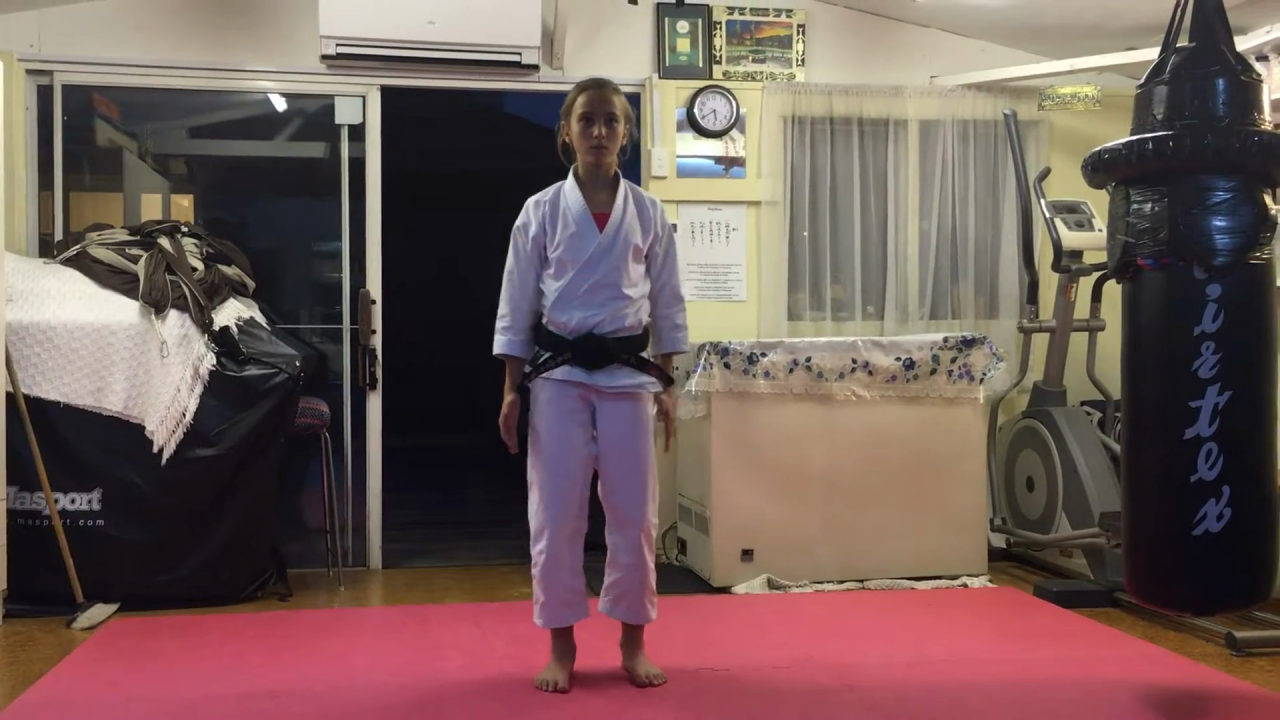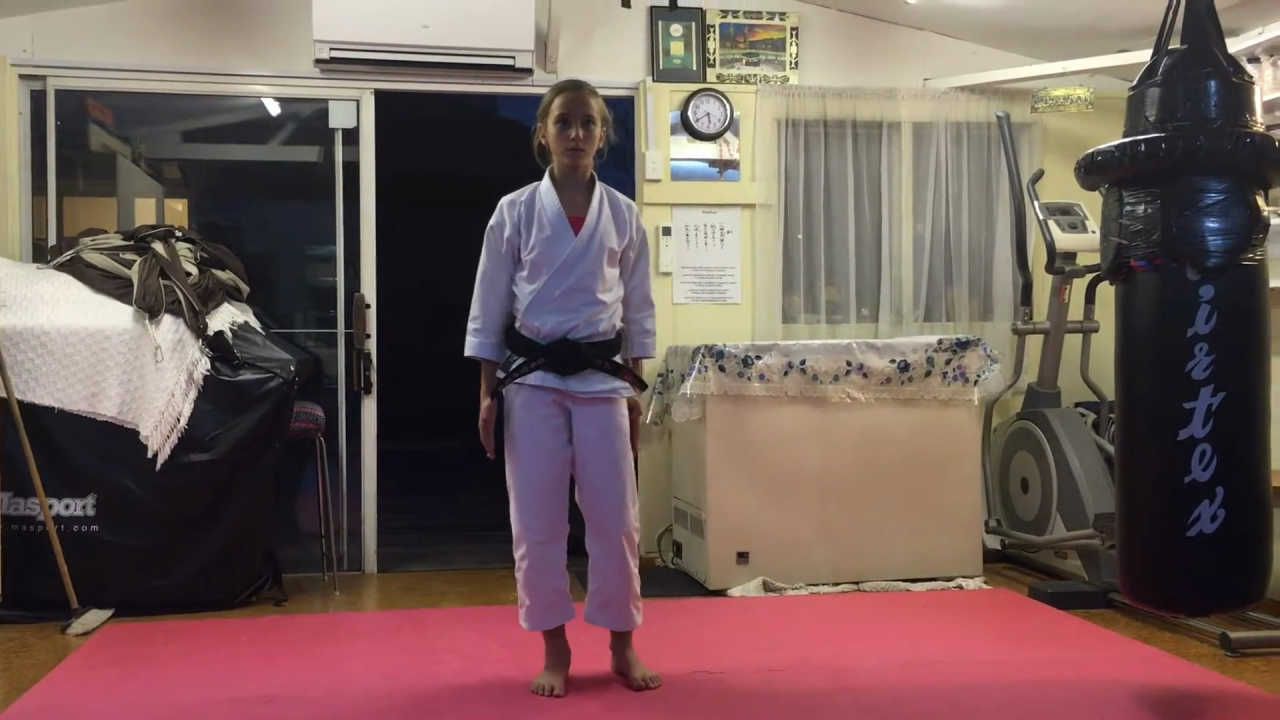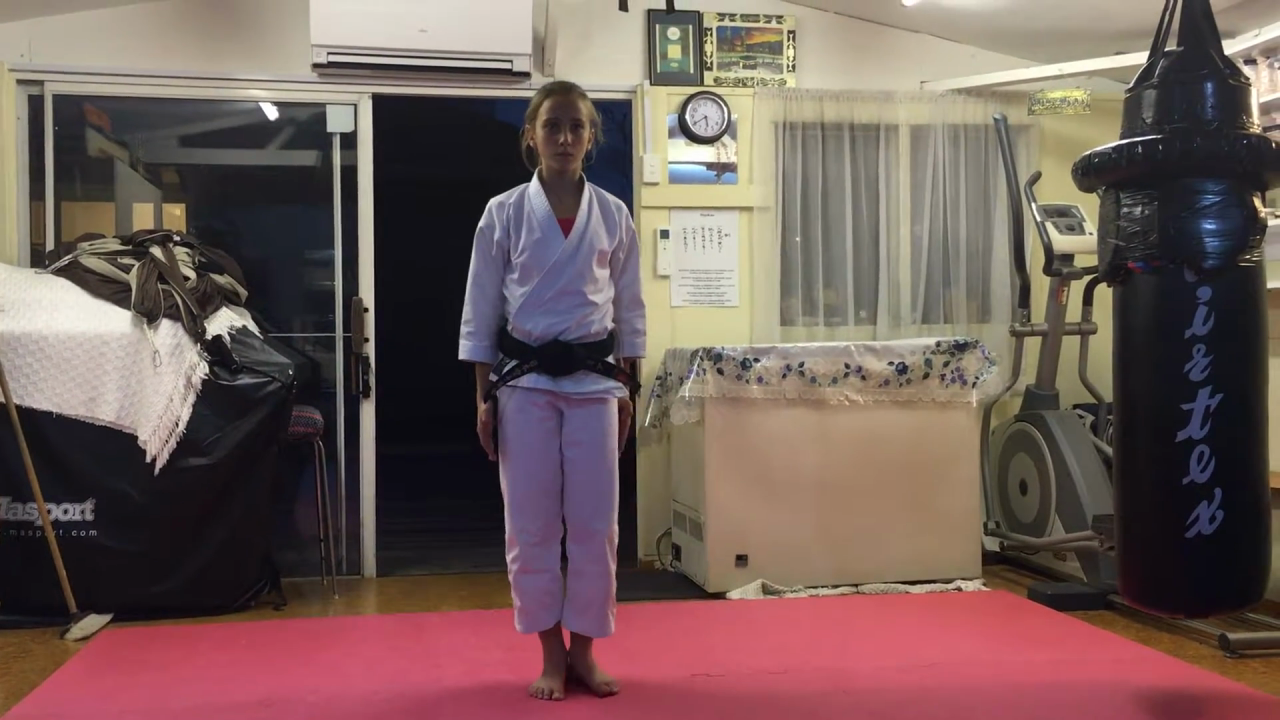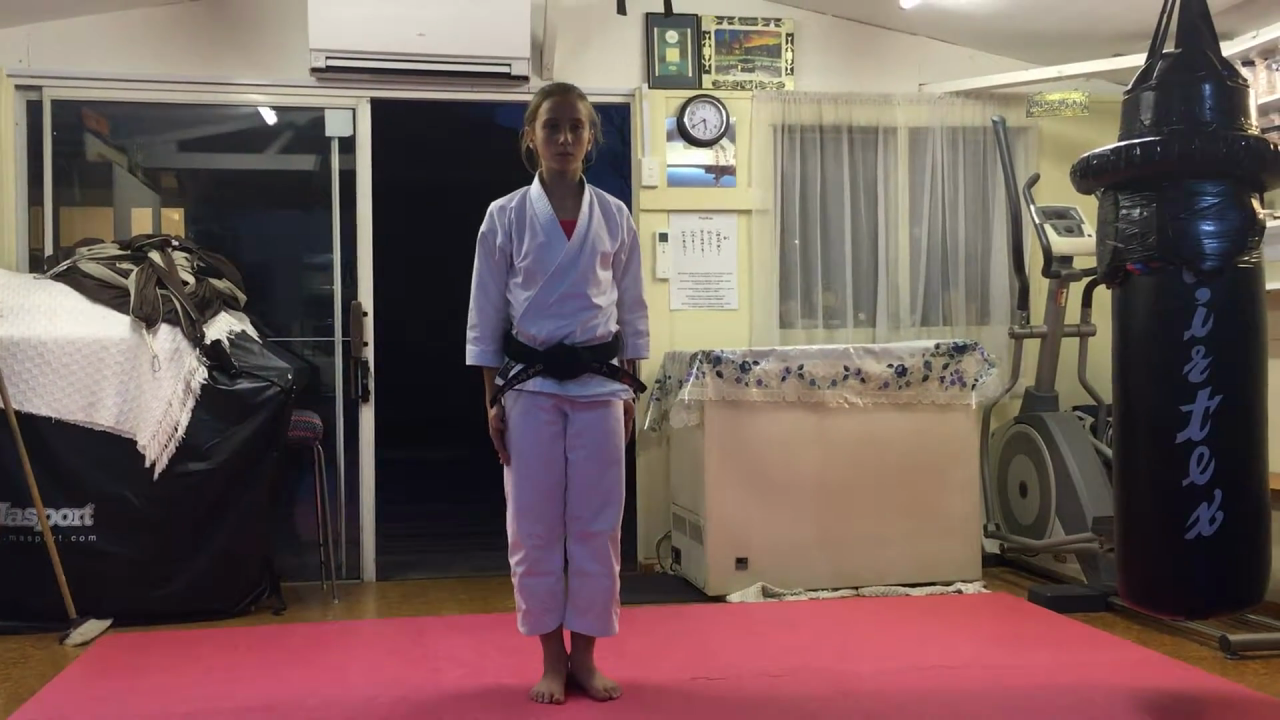
dt=0.3s
person 1, frame 1
left shoulder: (647, 212)
right shoulder: (542, 210)
left elbow: (668, 304)
right elbow: (517, 303)
left wrist: (664, 385)
right wrist: (512, 388)
left hip: (627, 372)
right hip: (558, 373)
left knee: (634, 512)
right knee: (556, 512)
left ankle: (632, 642)
right ankle: (561, 645)
person 1, frame 2
left shoulder: (623, 214)
right shoulder: (515, 211)
left elbow: (638, 307)
right elbow: (489, 306)
left wrist: (634, 389)
right wrist: (488, 393)
left hip: (601, 378)
right hip: (533, 378)
left knee: (615, 517)
right knee: (537, 520)
left ankle: (622, 644)
right ankle: (555, 650)
person 1, frame 3
left shoulder: (612, 215)
right shoulder: (505, 213)
left elbow: (629, 308)
right elbow: (482, 309)
left wrist: (626, 388)
right wrist: (484, 395)
left hip: (594, 380)
right hip: (525, 381)
left knee: (594, 521)
right knee: (532, 522)
left ankle: (583, 650)
right ankle: (552, 653)
person 1, frame 4
left shoulder: (614, 216)
right shoulder: (505, 216)
left elbow: (631, 310)
right elbow: (486, 315)
left wrist: (628, 390)
right wrist: (493, 399)
left hip: (597, 382)
right hip: (530, 383)
left knee: (597, 523)
right knee: (535, 524)
left ankle: (584, 654)
right ankle: (552, 657)
